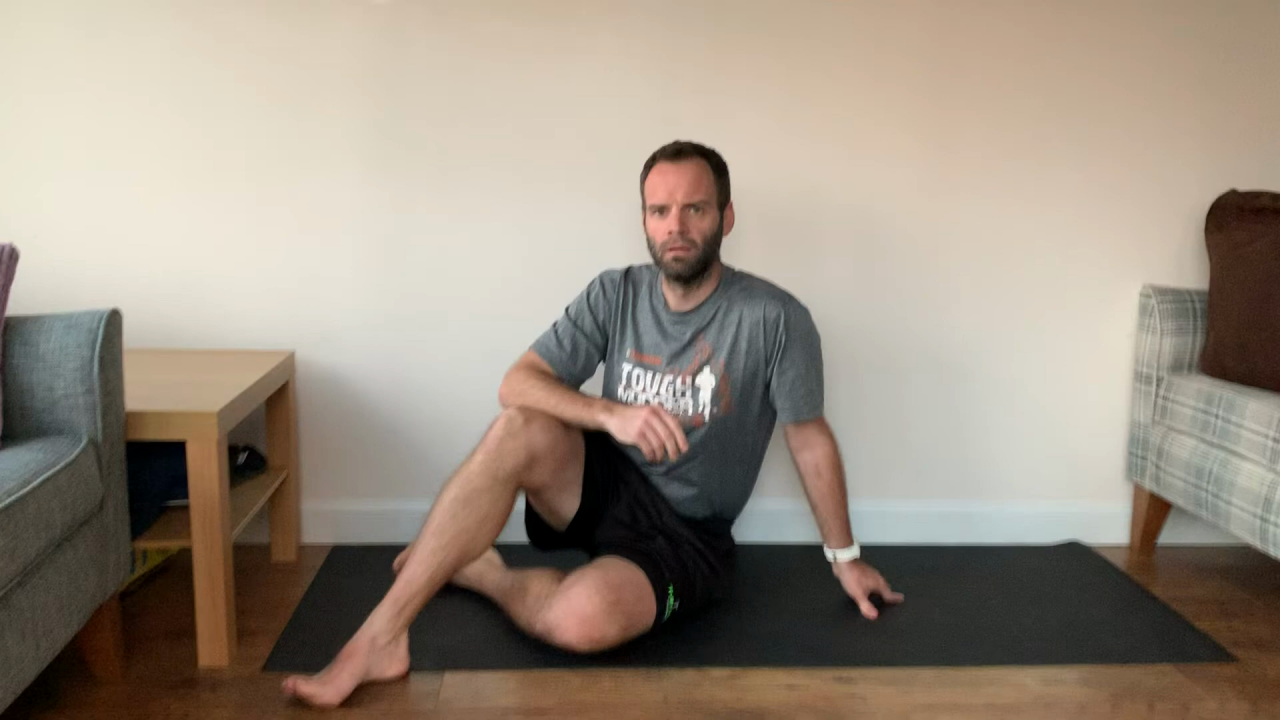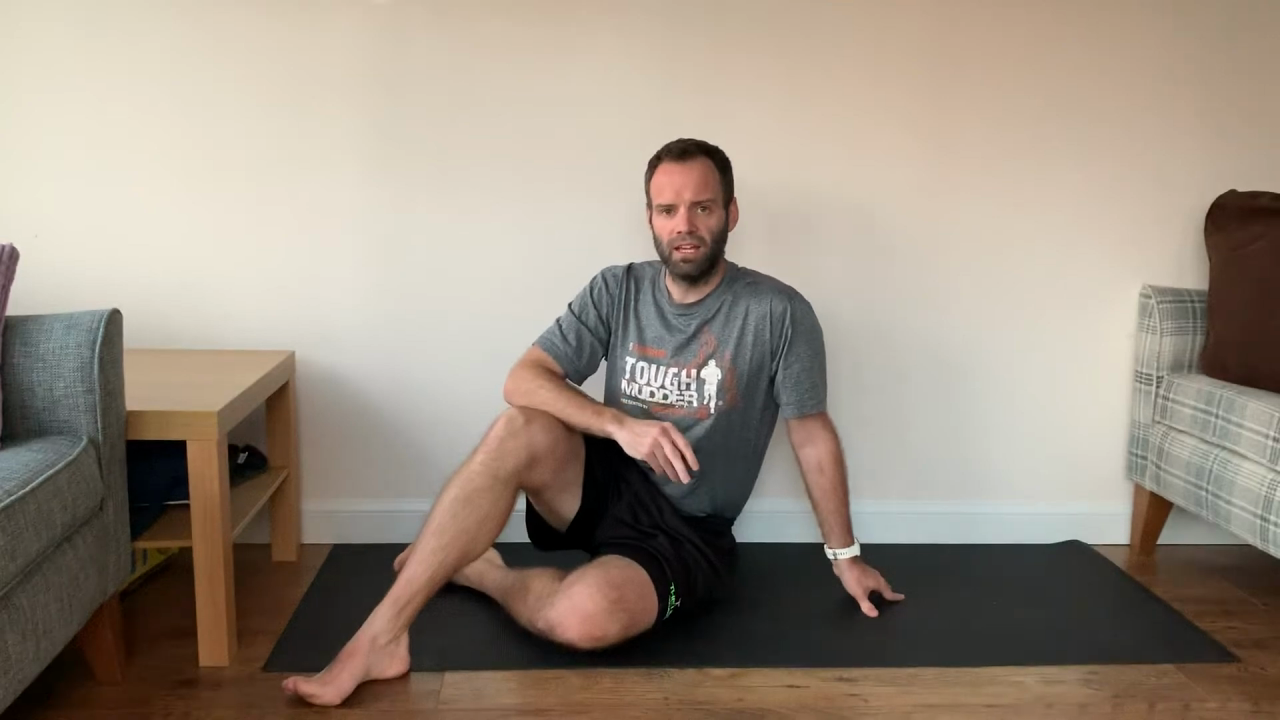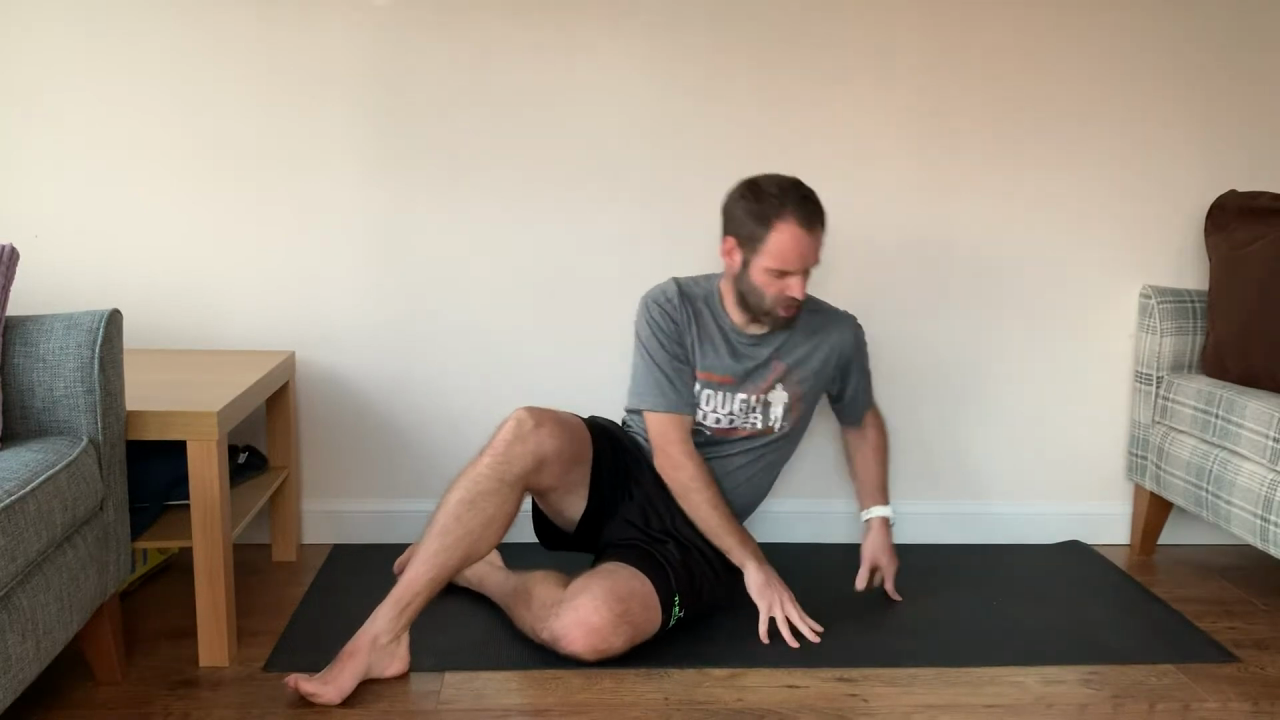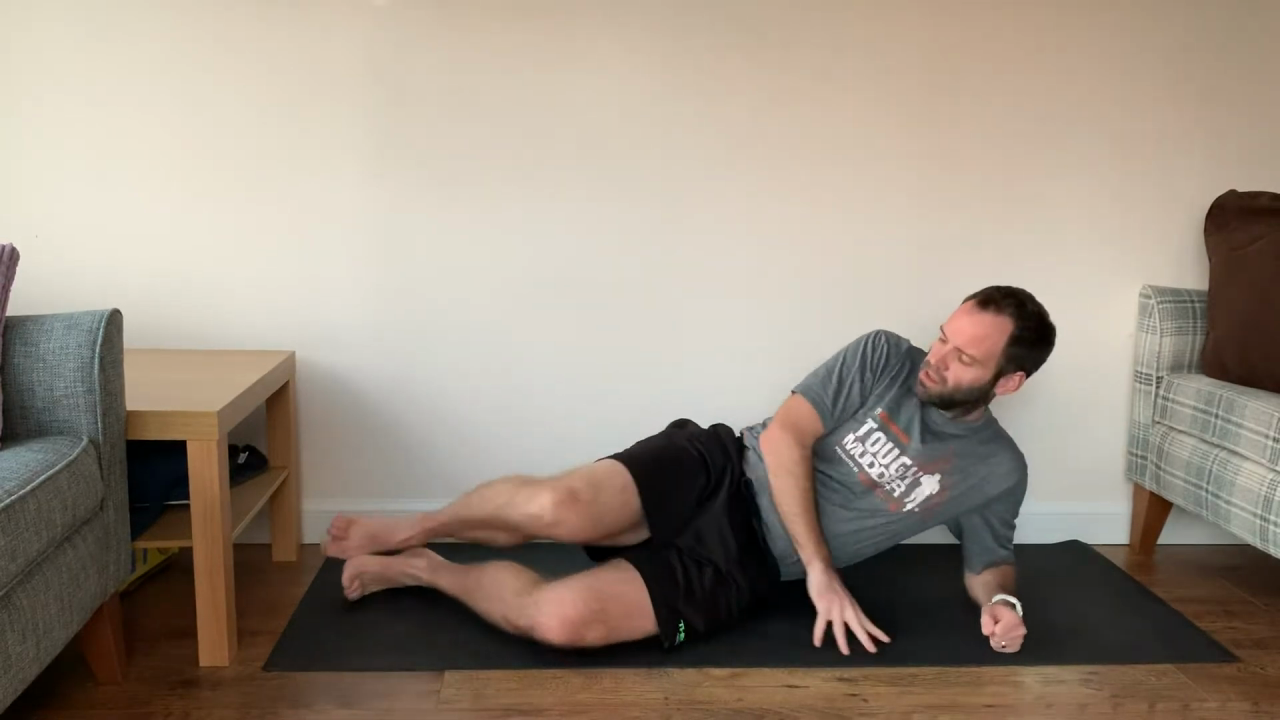
dt=1s
person 1, frame 1
left shoulder: (774, 318)
right shoulder: (613, 294)
left elbow: (809, 438)
right elbow: (517, 382)
left wrist: (845, 556)
right wrist: (609, 413)
left hip: (683, 531)
right hip: (605, 483)
left knee: (579, 620)
right knee: (519, 429)
left ankle: (476, 569)
right ankle: (380, 636)
person 1, frame 2
left shoulder: (778, 313)
right shoulder: (616, 290)
left elbow: (812, 434)
right elbow: (523, 381)
left wrist: (844, 555)
right wrist: (619, 425)
left hip: (686, 531)
right hip: (607, 483)
left knee: (581, 618)
right knee: (520, 429)
left ankle: (478, 570)
right ankle: (381, 636)
person 1, frame 3
left shoulder: (834, 339)
right shoulder: (670, 308)
left elbow: (862, 418)
right elbow: (672, 452)
left wrist: (876, 522)
right wrist: (753, 566)
left hip: (687, 539)
right hip: (622, 472)
left knee: (585, 629)
right knee: (529, 431)
left ankle: (480, 571)
right ankle: (382, 635)
person 1, frame 4
left shoulder: (998, 470)
right shoulder: (883, 355)
left elbow: (988, 562)
right elbow: (786, 434)
left wrist: (1001, 602)
right wrist: (822, 573)
left hip: (739, 563)
right hip: (720, 471)
left knee: (561, 618)
right knee: (556, 508)
left ankle: (423, 572)
right ankle: (411, 531)
